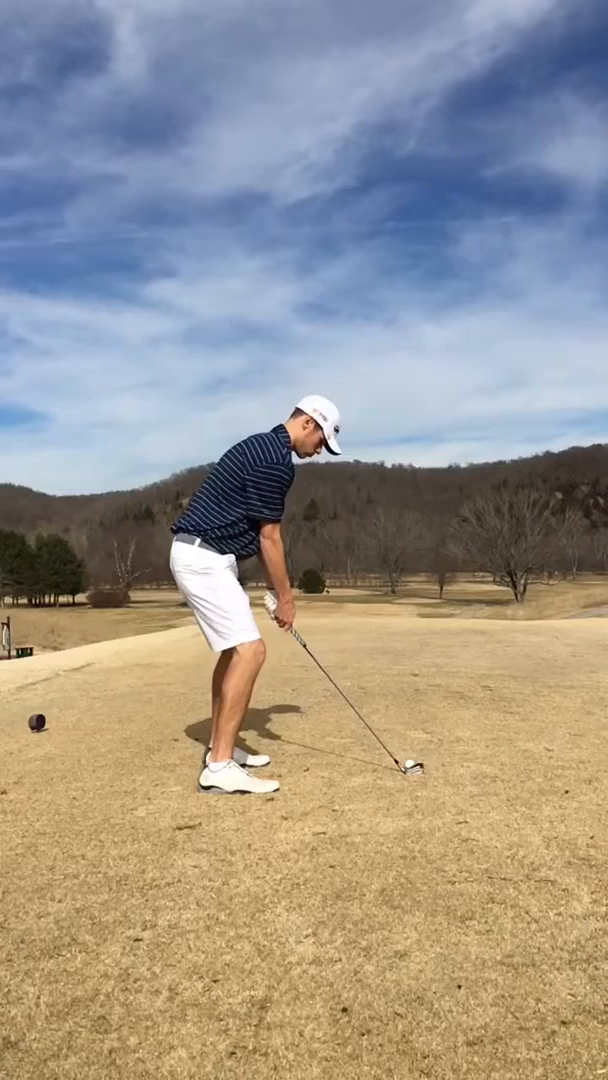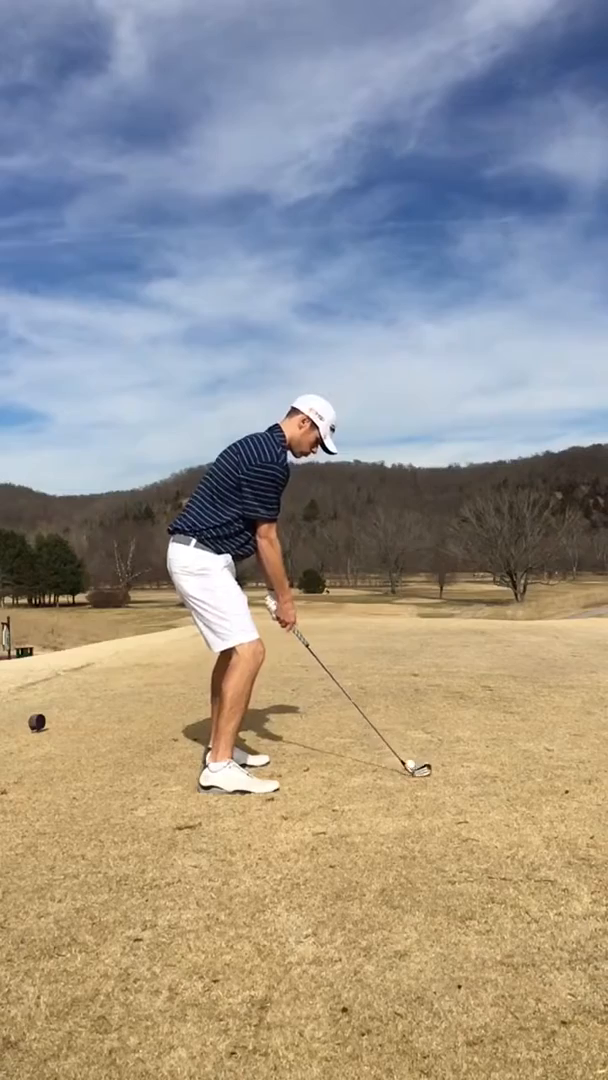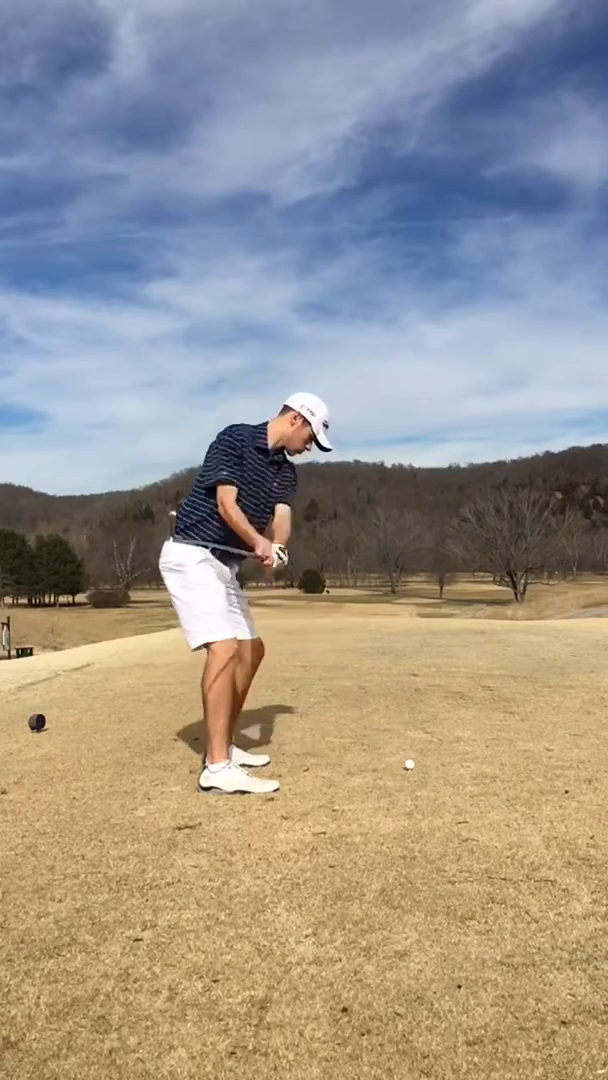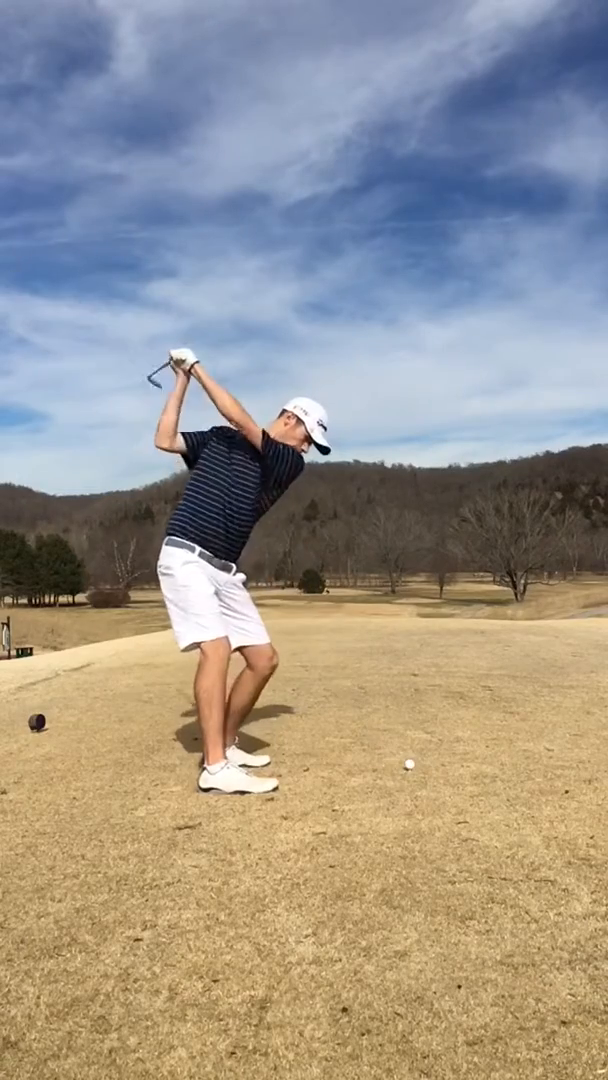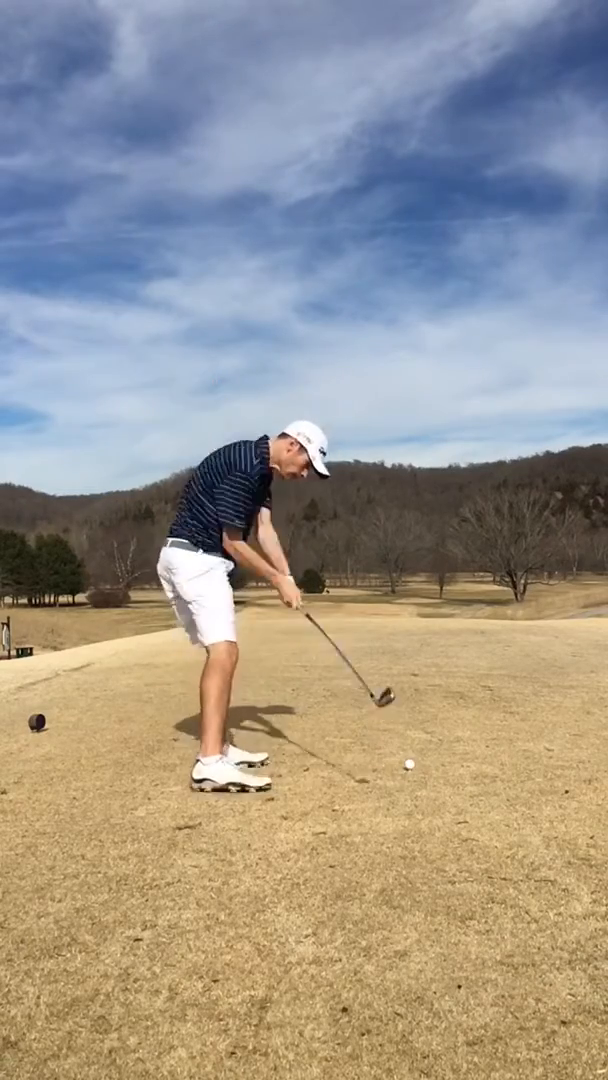
dt=0.4s
person 1, frame 1
left shoulder: (264, 448)
right shoulder: (275, 459)
left elbow: (260, 533)
right elbow: (270, 538)
left wrist: (275, 590)
right wrist: (285, 598)
left hip: (203, 556)
right hip: (203, 558)
left knee: (235, 649)
right knee: (250, 651)
left ankle: (220, 747)
right ankle: (219, 767)
person 1, frame 2
left shoulder: (260, 449)
right shoulder: (268, 457)
left elbow: (260, 534)
right elbow: (266, 539)
left wrist: (276, 591)
right wrist: (285, 598)
left hip: (204, 558)
right hip: (201, 559)
left knee: (234, 650)
right knee: (248, 651)
left ankle: (219, 747)
right ankle: (220, 767)
person 1, frame 3
left shoulder: (286, 472)
right shoulder: (235, 437)
left elbow: (282, 518)
right elbow: (226, 505)
left wrist: (274, 547)
right wrist: (258, 542)
left hip: (222, 563)
right hip: (190, 555)
left knee: (251, 650)
right knee: (223, 650)
left ankle: (223, 746)
right ankle: (217, 767)
person 1, frame 4
left shoulder: (289, 464)
right shoulder: (216, 439)
left elbow: (240, 419)
right elbow: (163, 441)
left wrist: (197, 369)
right wrist: (182, 379)
left hip: (225, 571)
right hip: (185, 559)
left knee: (264, 659)
right knee: (215, 650)
left ankle: (226, 744)
right ankle: (216, 767)
person 1, frame 5
left shoulder: (262, 472)
right shoulder: (241, 468)
left elbow: (265, 529)
right elbow: (233, 544)
left wrist: (285, 575)
right wrist: (277, 579)
left hip: (180, 555)
right hip: (200, 561)
left knee: (216, 650)
right knee: (222, 654)
left ankle: (217, 746)
right ankle: (210, 765)
